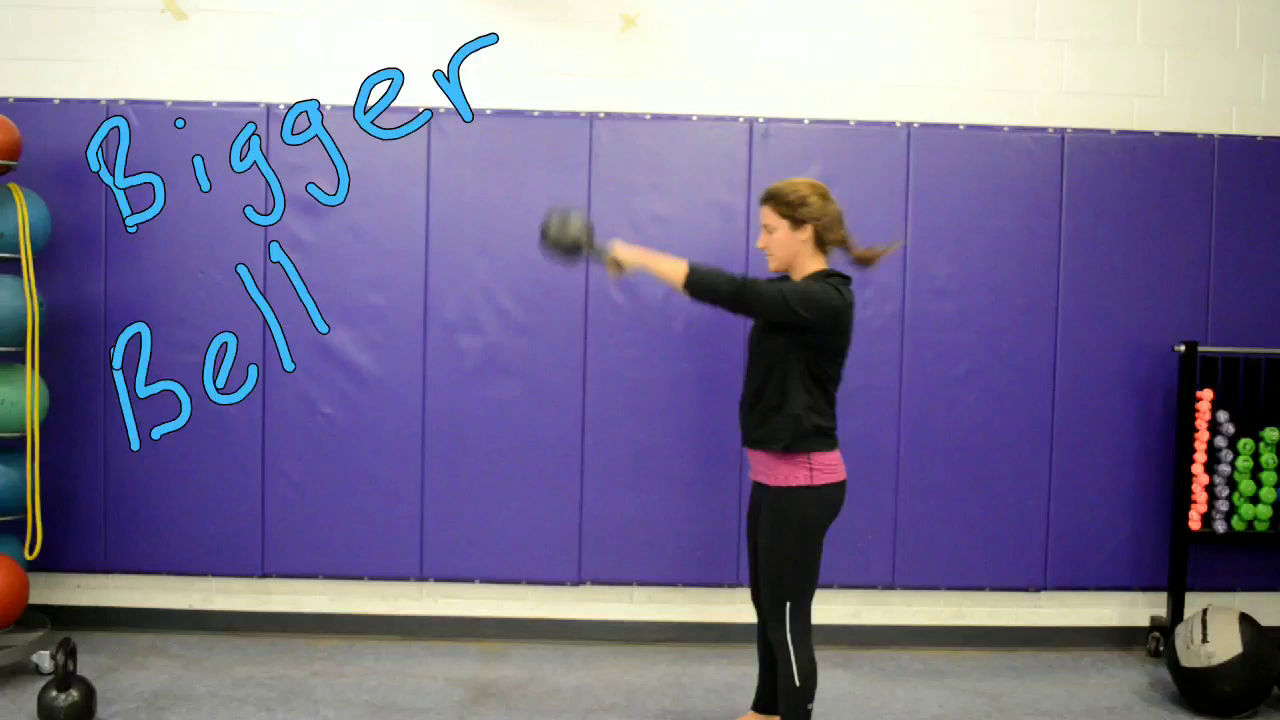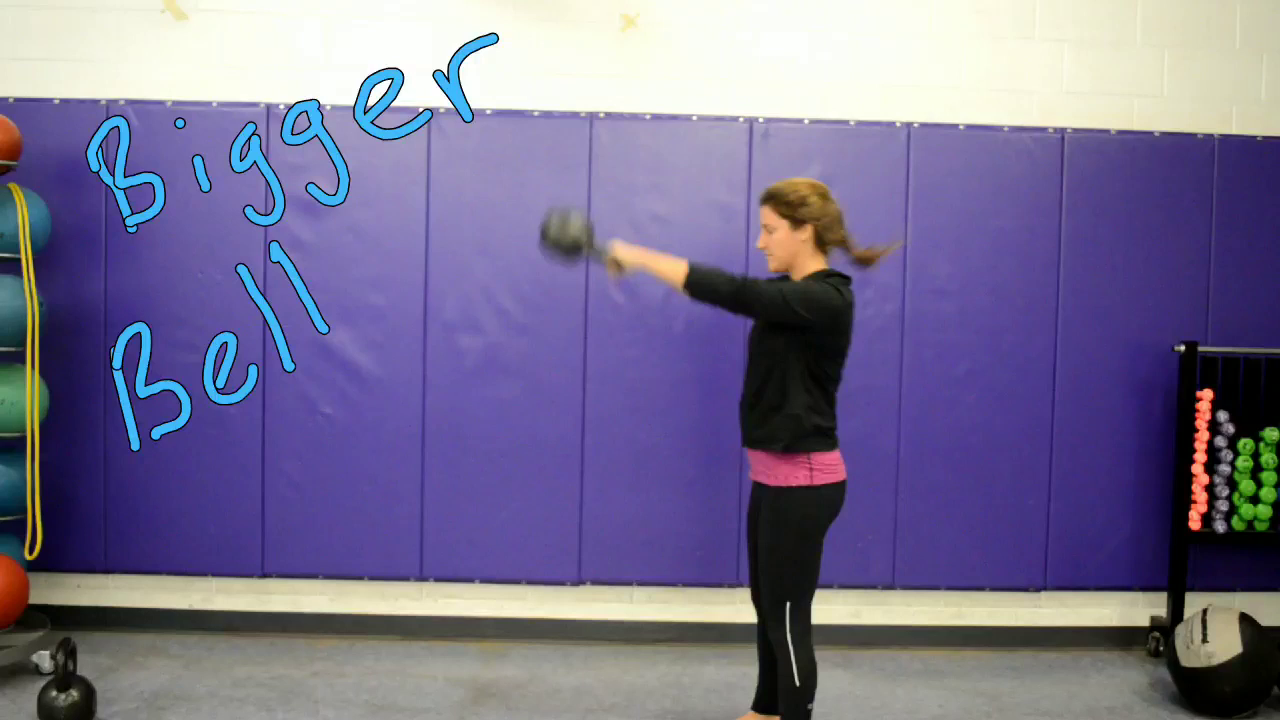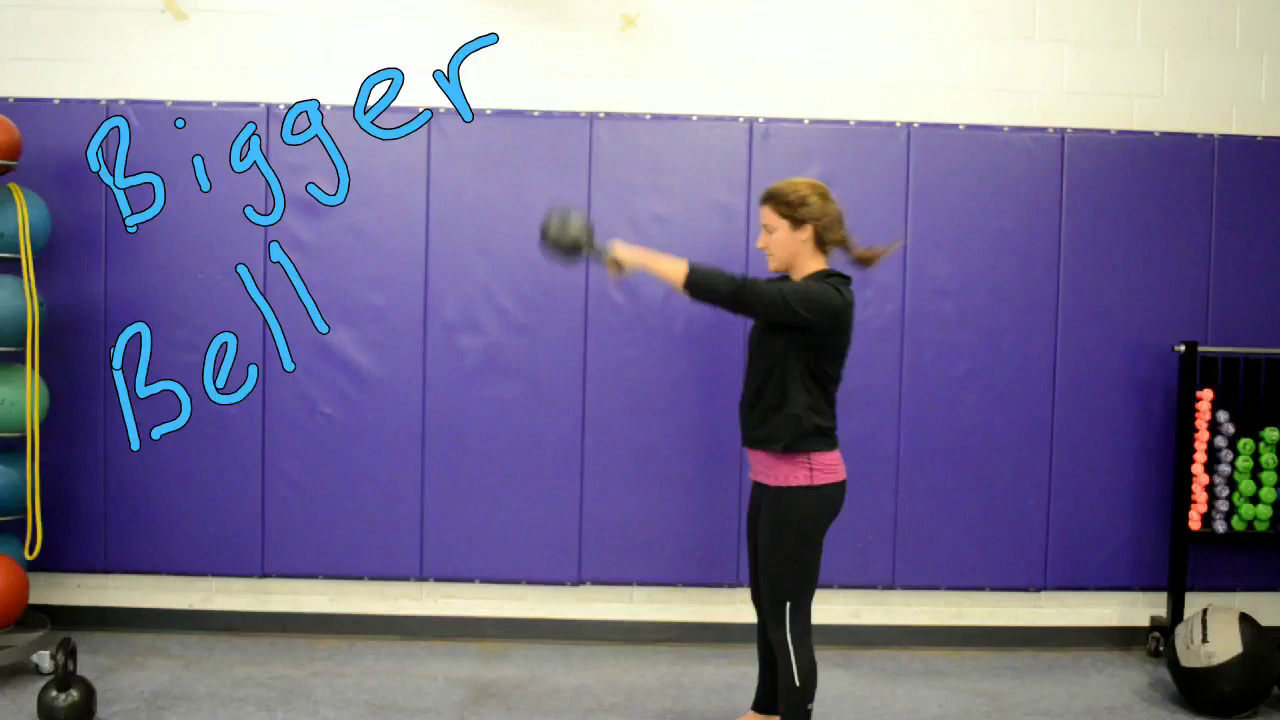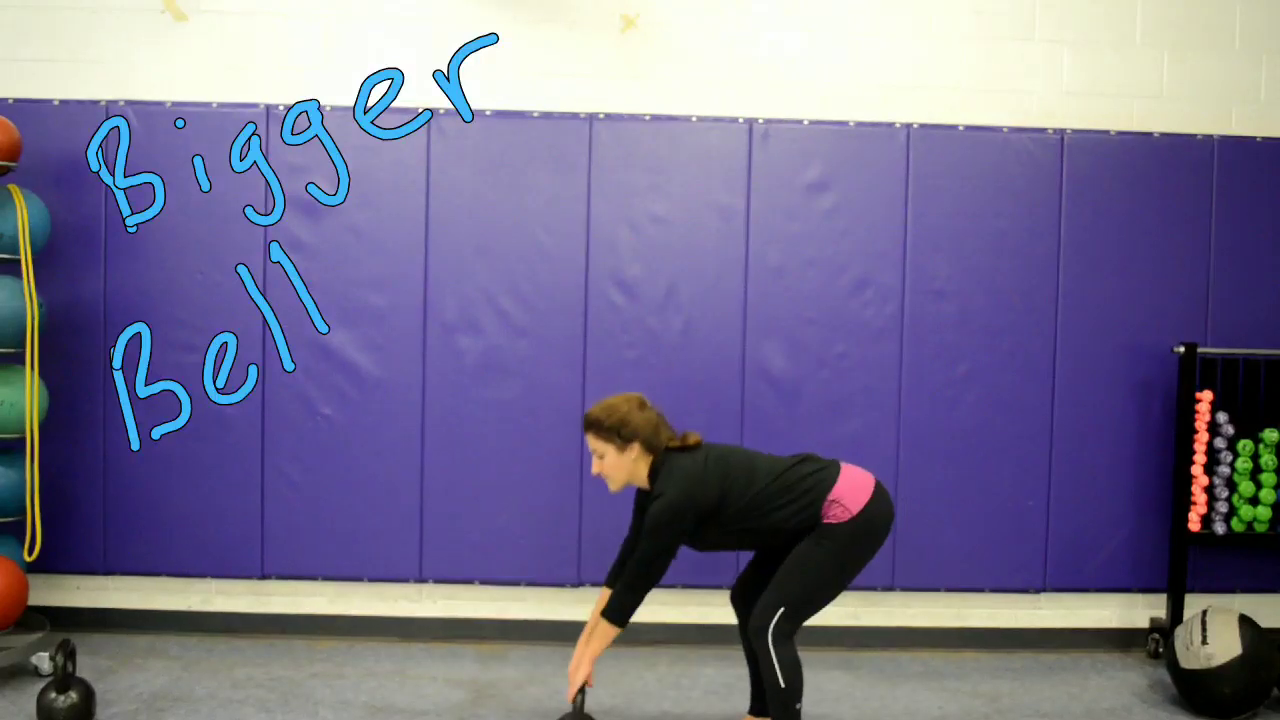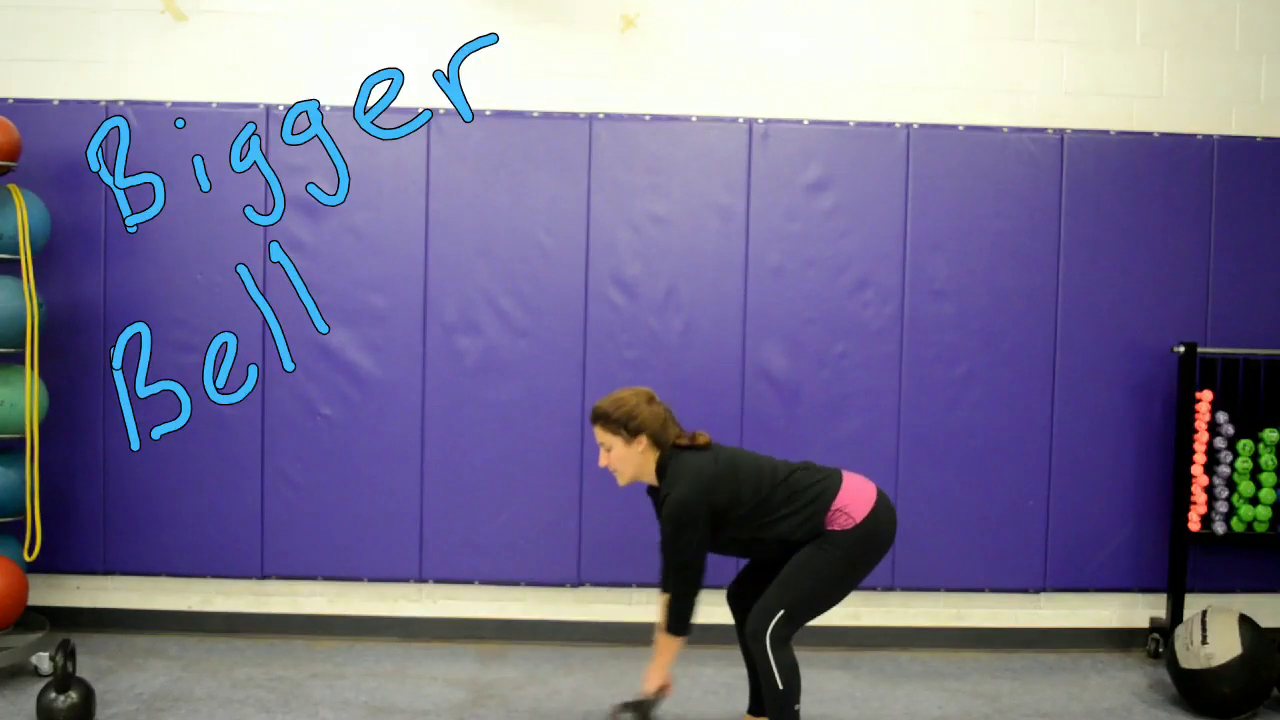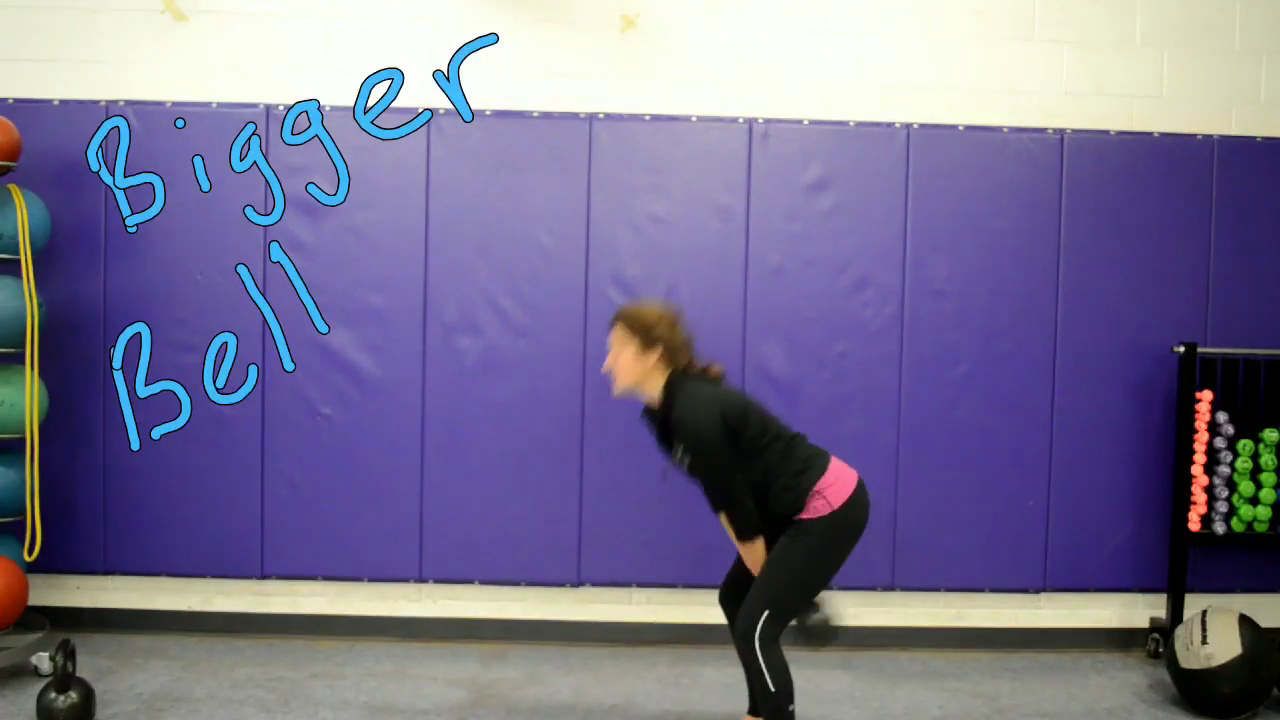
dt=0.7s
person 1, frame 1
left shoulder: (825, 300)
right shoulder: (788, 292)
left elbow: (732, 293)
right elbow: (737, 292)
left wrist: (641, 256)
right wrist: (642, 261)
left hip: (803, 481)
right hip: (775, 475)
left knee: (787, 618)
right knee: (767, 604)
person 1, frame 2
left shoulder: (825, 300)
right shoulder: (790, 292)
left elbow: (734, 293)
right elbow: (739, 293)
left wrist: (640, 256)
right wrist: (639, 260)
left hip: (803, 480)
right hip: (775, 475)
left knee: (787, 616)
right knee: (767, 603)
person 1, frame 3
left shoulder: (825, 301)
right shoulder: (791, 292)
left elbow: (734, 292)
right elbow: (737, 293)
left wrist: (639, 255)
right wrist: (639, 258)
left hip: (803, 482)
right hip: (774, 477)
left knee: (786, 614)
right knee: (768, 603)
person 1, frame 4
left shoulder: (677, 492)
right shoulder: (663, 478)
left elbow: (638, 583)
right elbow: (627, 567)
left wrist: (588, 658)
right wrist: (584, 644)
left hip: (852, 513)
right hip: (826, 509)
left knee: (770, 625)
right knee: (747, 599)
person 1, frame 5
left shoulder: (686, 490)
right shoulder: (674, 474)
left elbow: (685, 584)
right elbow: (678, 574)
left wrist: (660, 667)
right wrist: (661, 654)
left hip: (856, 522)
right hip: (829, 515)
left knee: (767, 627)
right knee: (744, 599)
person 1, frame 6
left shoulder: (696, 414)
right shoulder: (671, 408)
left elbow: (734, 499)
right elbow: (725, 496)
left wrist: (763, 570)
right wrist: (761, 568)
left hip: (830, 508)
right hip: (806, 504)
left knee: (756, 628)
right knee: (735, 598)
